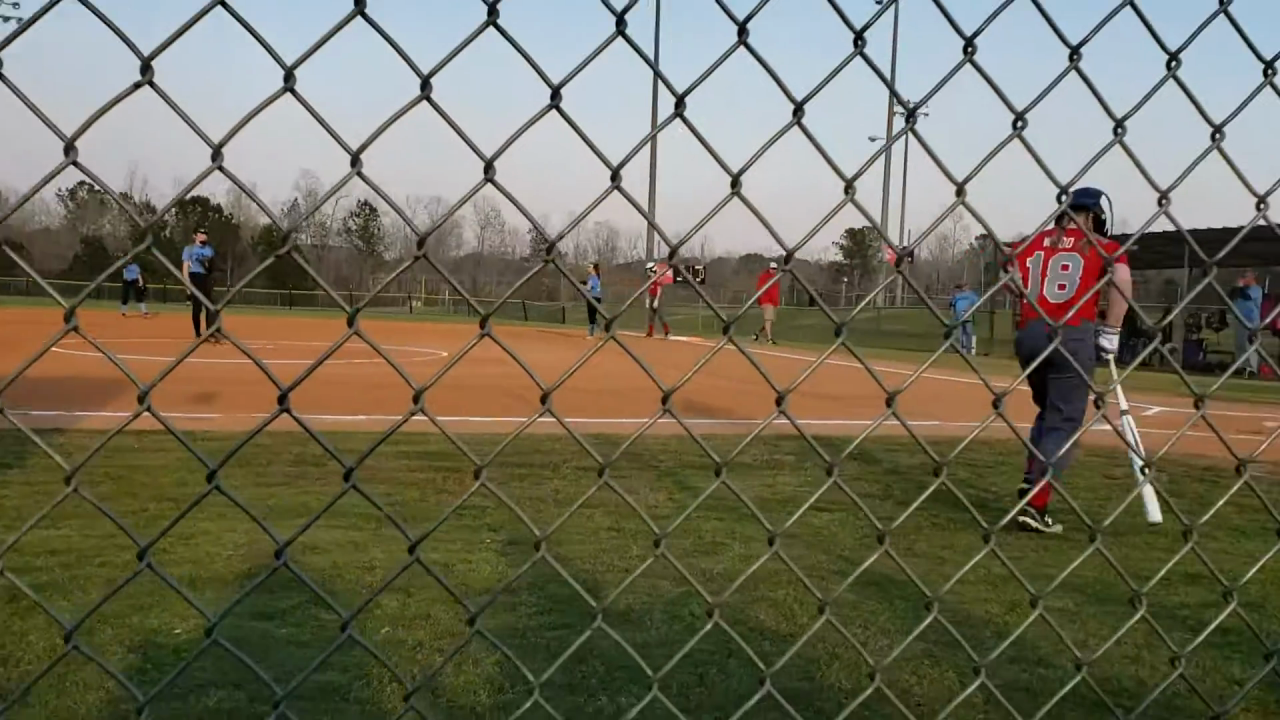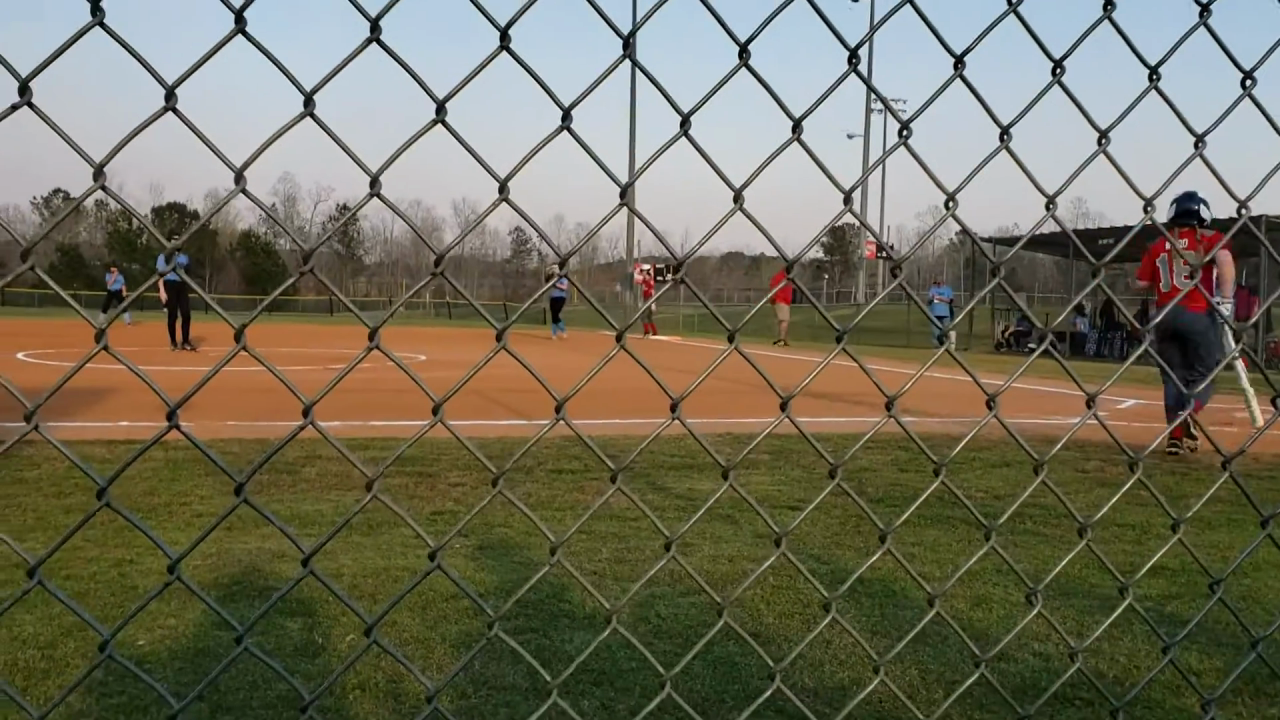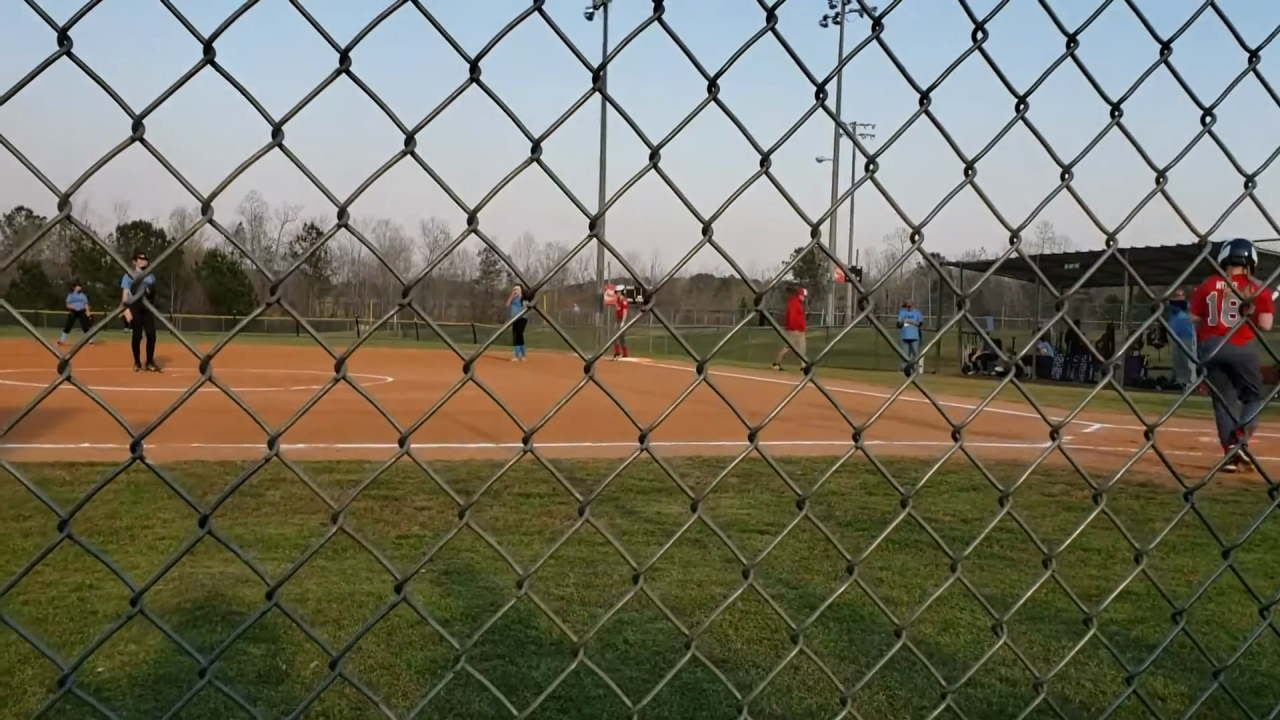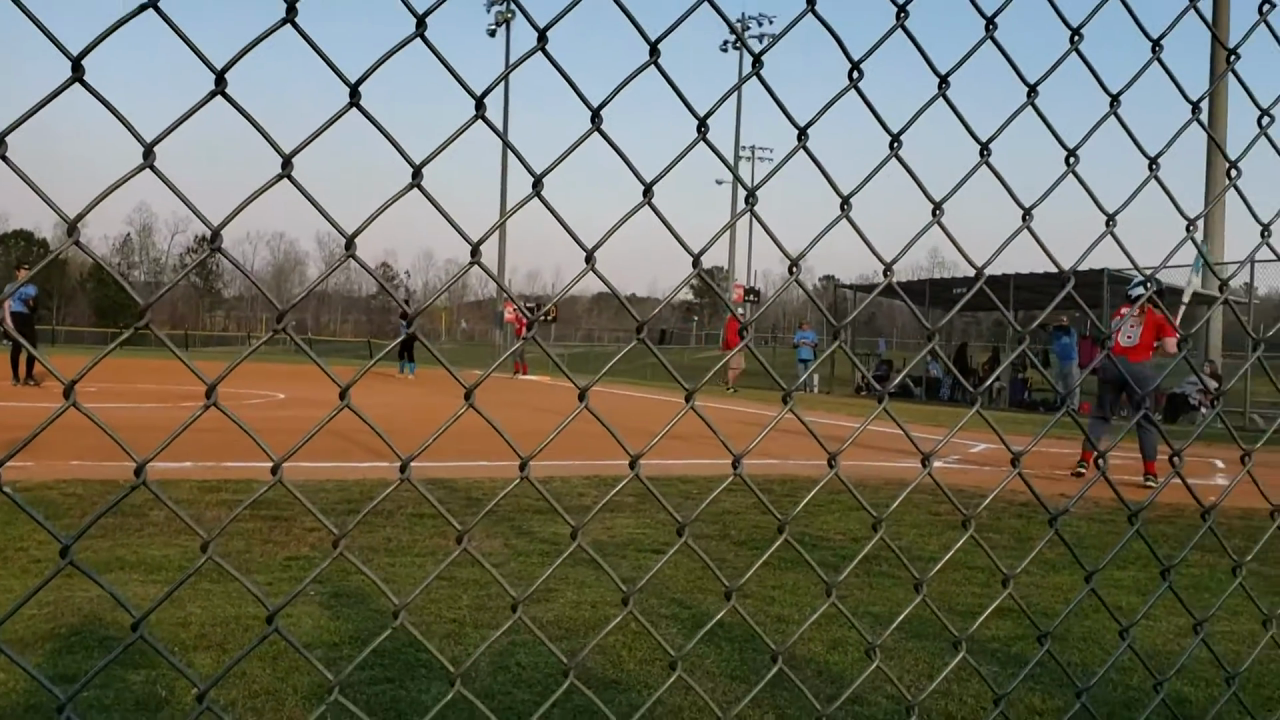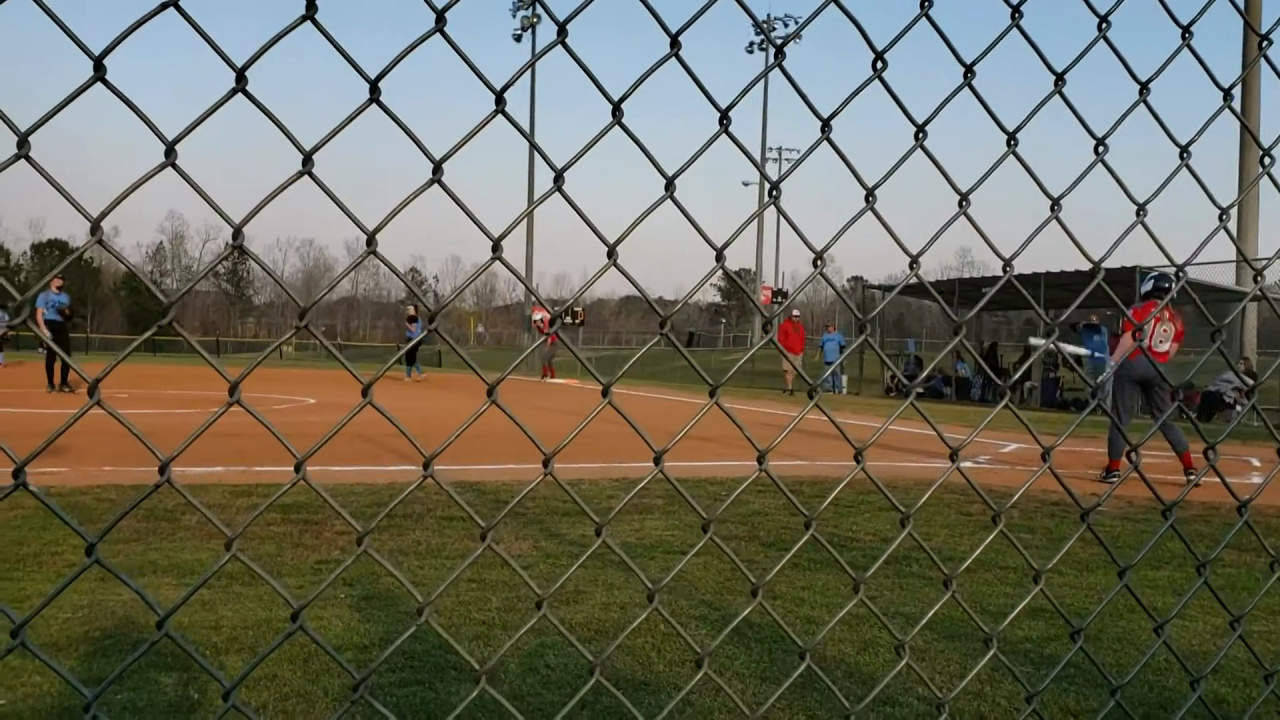
dt=1s
person 1, frame 1
left shoulder: (1032, 242)
right shoulder: (1106, 247)
right elbow: (1122, 281)
left wrist: (1036, 301)
right wrist: (1111, 329)
left hip: (1029, 335)
right hip: (1073, 337)
left knee: (1052, 411)
right knee: (1063, 425)
left ankle: (1034, 477)
right ankle: (1035, 506)
person 1, frame 2
left shoulder: (1157, 246)
right shoulder: (1210, 239)
left elbow: (1141, 283)
right elbow: (1225, 260)
right wrist: (1226, 298)
left hip: (1166, 316)
right hip: (1200, 316)
left knee: (1172, 379)
right knee: (1202, 377)
left ankle: (1175, 436)
right ankle: (1187, 416)
person 1, frame 3
left shoulder: (1208, 285)
right shoulder: (1258, 287)
left elbow: (1194, 318)
right elbow: (1266, 324)
right wrist: (1248, 315)
left hip: (1212, 347)
right hip: (1241, 349)
left knee: (1223, 402)
right knee: (1253, 399)
left ankle: (1229, 455)
right ankle: (1240, 443)
person 1, frame 4
left shoulder: (1119, 312)
right shoulder: (1159, 317)
right elbow: (1171, 349)
right wrist: (1172, 333)
left hip: (1110, 365)
right hip: (1138, 369)
left knee: (1101, 415)
right knee: (1145, 420)
left ankle: (1084, 462)
right ankle: (1150, 473)
person 1, frame 5
left shoulder: (1139, 309)
right shoulder: (1175, 317)
left elbow: (1128, 340)
right elbow: (1172, 351)
left wrist: (1111, 363)
left hip: (1131, 365)
right hip: (1158, 370)
left knee: (1120, 418)
right knee: (1165, 420)
left ankle: (1113, 469)
right ankle: (1190, 468)
